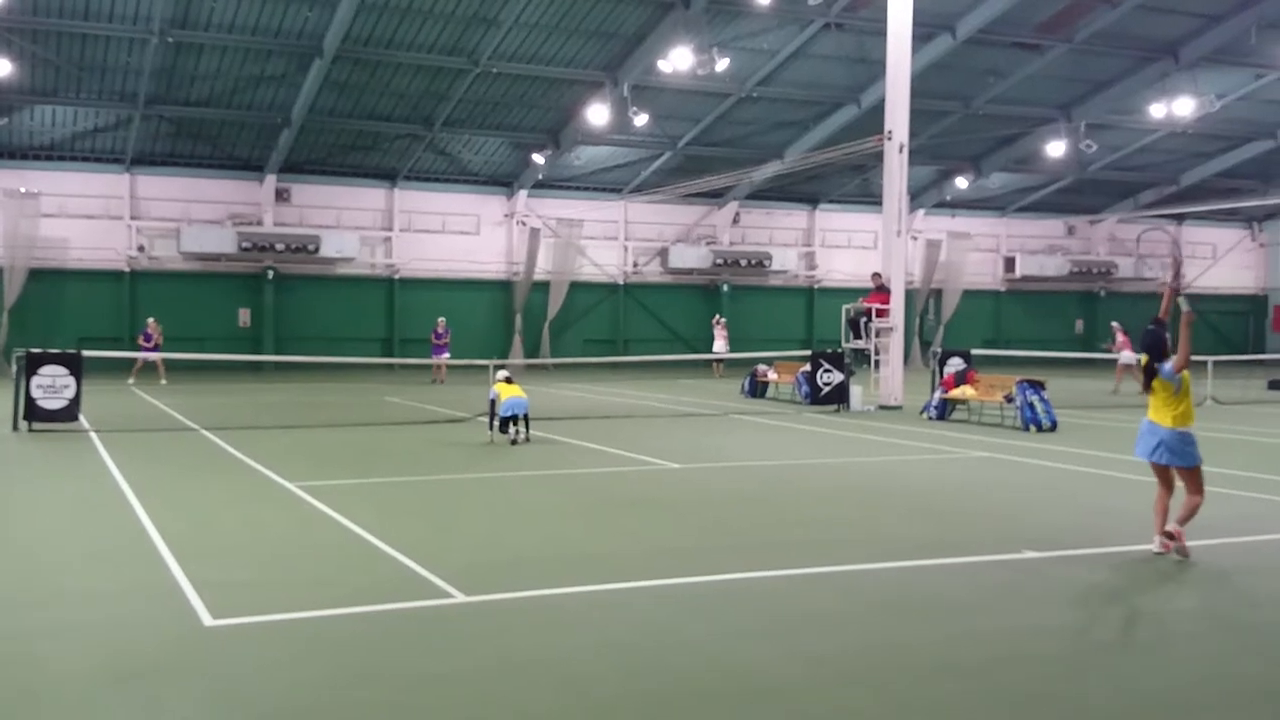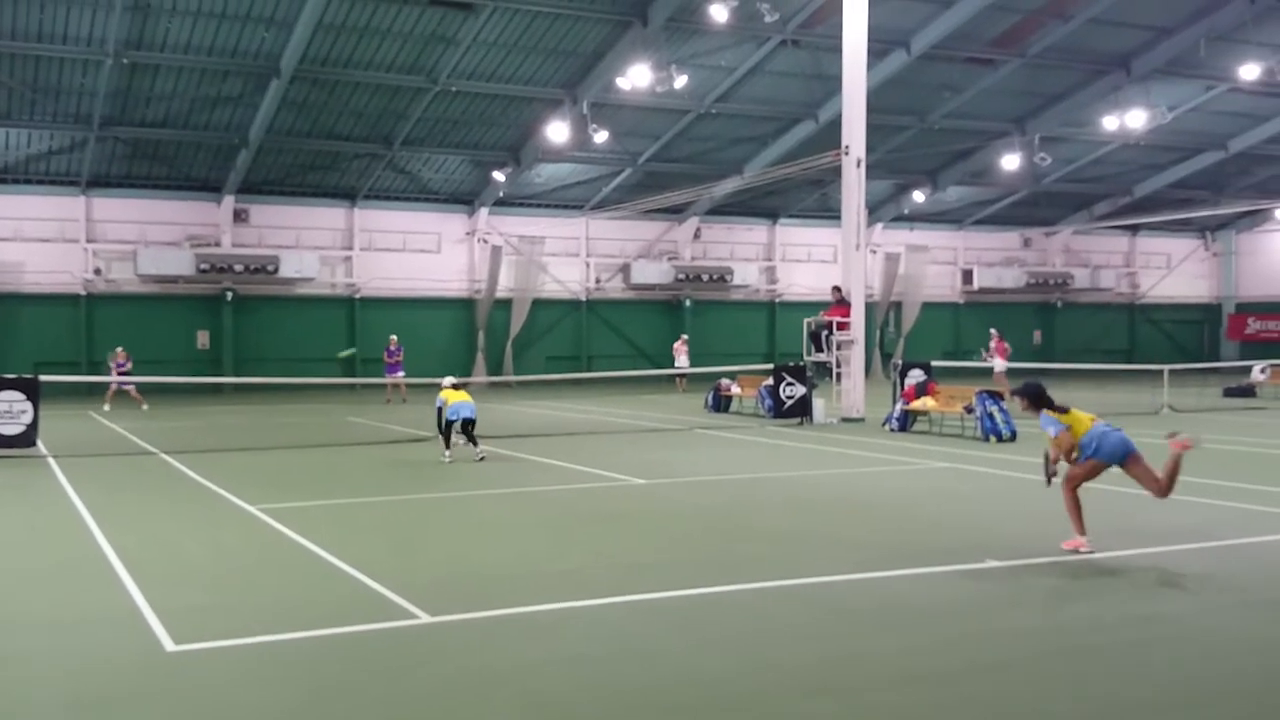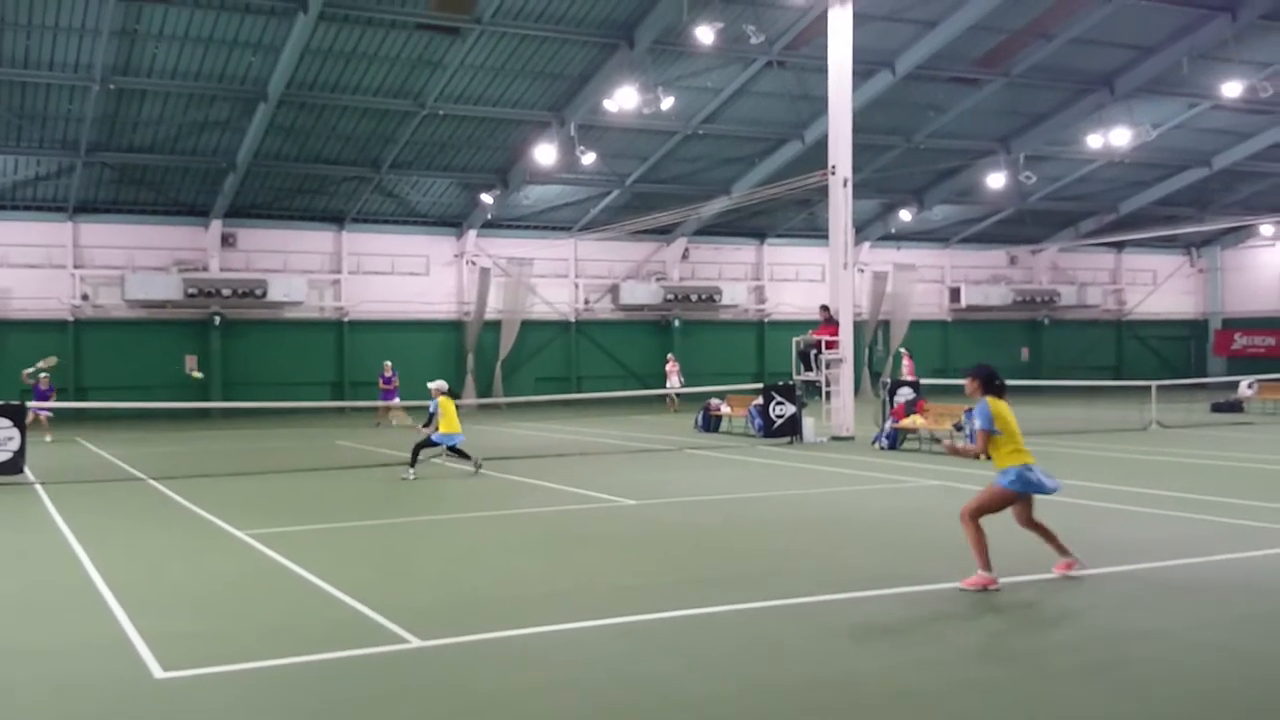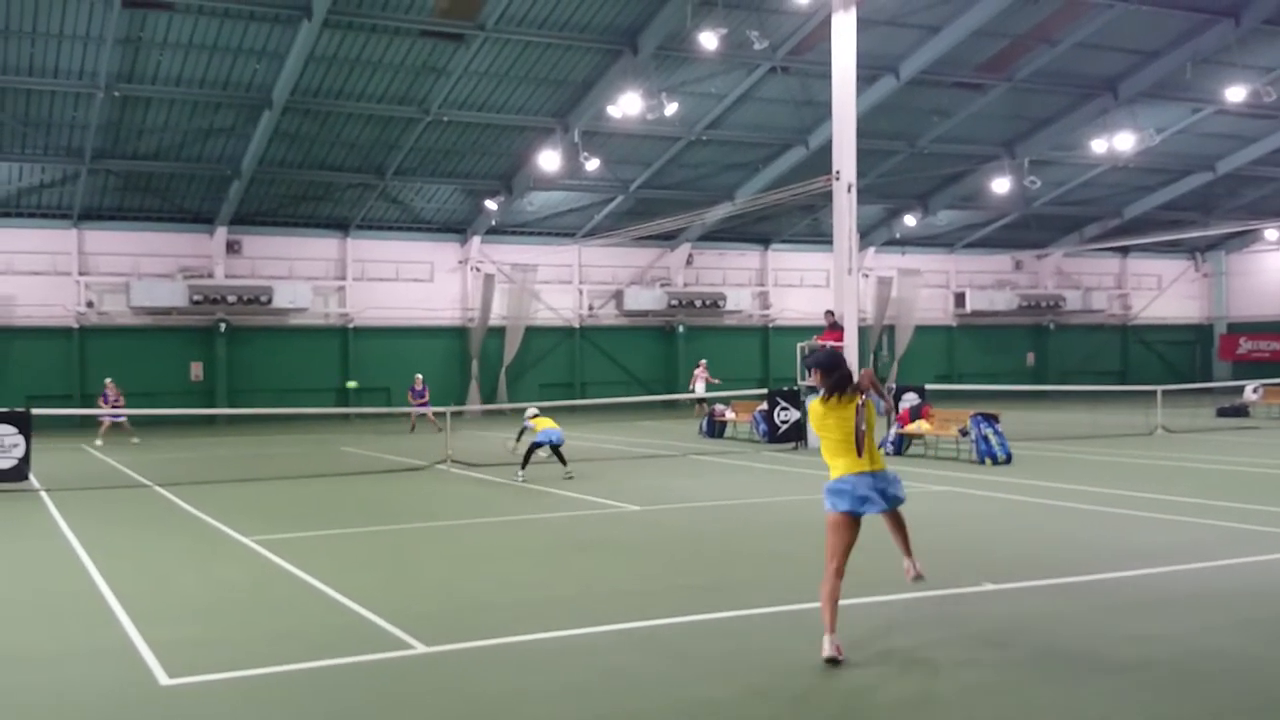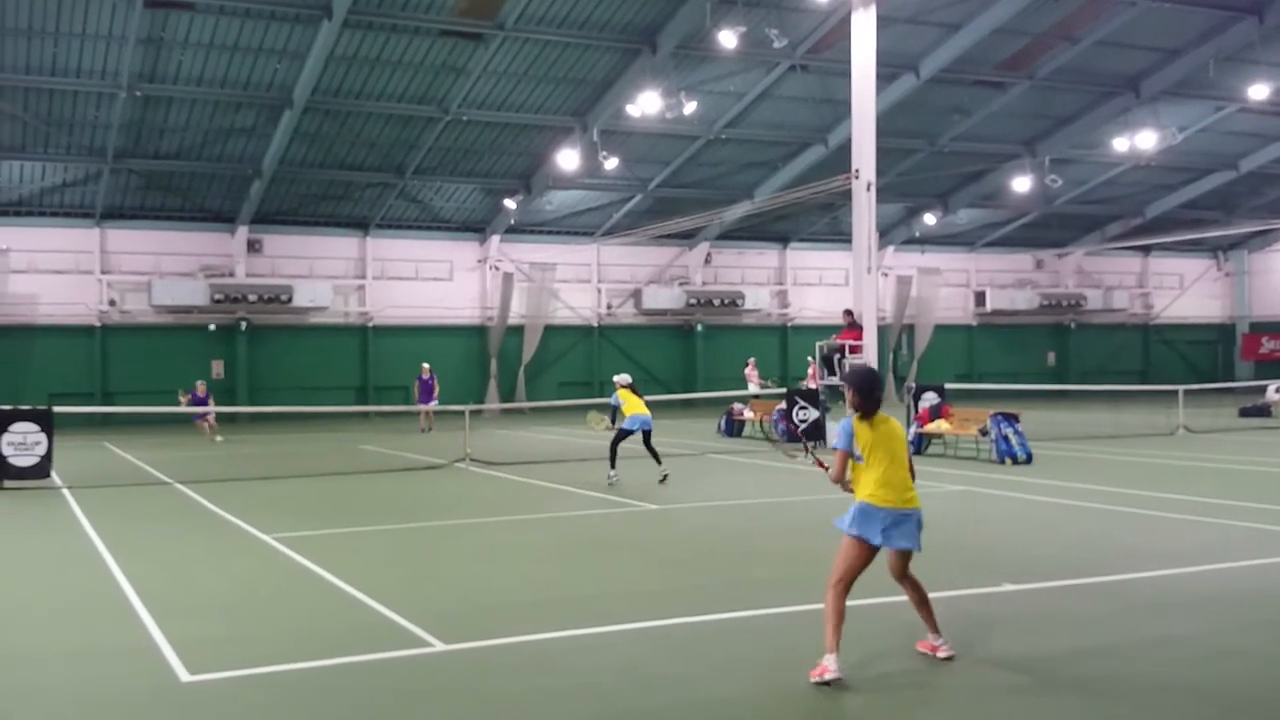
dt=1s
person 1, frame 1
left shoulder: (1148, 360)
right shoulder: (1167, 370)
left elbow: (1160, 320)
right elbow: (1183, 360)
left wrist: (1171, 288)
right wrist: (1185, 323)
left hip: (1151, 432)
right hip: (1175, 438)
left knee: (1165, 488)
right knee: (1195, 493)
left ankle: (1159, 539)
right ankle: (1174, 528)
person 1, frame 2
left shoulder: (1046, 417)
right shoulder: (1054, 410)
left elbow: (1068, 443)
right elbow: (1061, 443)
left wrist: (1058, 460)
right wrist: (1060, 460)
left hip: (1101, 444)
right hip: (1115, 438)
left knee: (1069, 485)
right knee: (1161, 490)
left ankle: (1082, 540)
right ankle: (1176, 448)
person 1, frame 3
left shoulder: (982, 407)
right shoulder: (999, 403)
left elbow: (979, 449)
left wrist: (959, 448)
right wrist: (964, 449)
left hip: (1014, 475)
right hip: (1025, 470)
left knee: (968, 514)
right knee: (1025, 520)
left ankle: (985, 574)
right ankle: (1068, 559)
person 1, frame 4
left shoulder: (814, 408)
right shoulder: (862, 399)
right elbow: (888, 407)
left wrist: (862, 384)
right wrist: (870, 385)
left hip: (845, 487)
right hip: (876, 479)
left knee: (834, 569)
right knee: (889, 508)
left ankle: (830, 639)
right ankle: (910, 563)
person 1, frame 5
left shoulder: (848, 426)
right shoulder: (896, 426)
left elbow: (837, 474)
right elbow: (907, 474)
left wrist: (846, 483)
left hip: (873, 513)
right hip: (908, 513)
left knee: (837, 586)
right knee: (901, 574)
left ankle: (830, 660)
right ankle: (937, 640)
